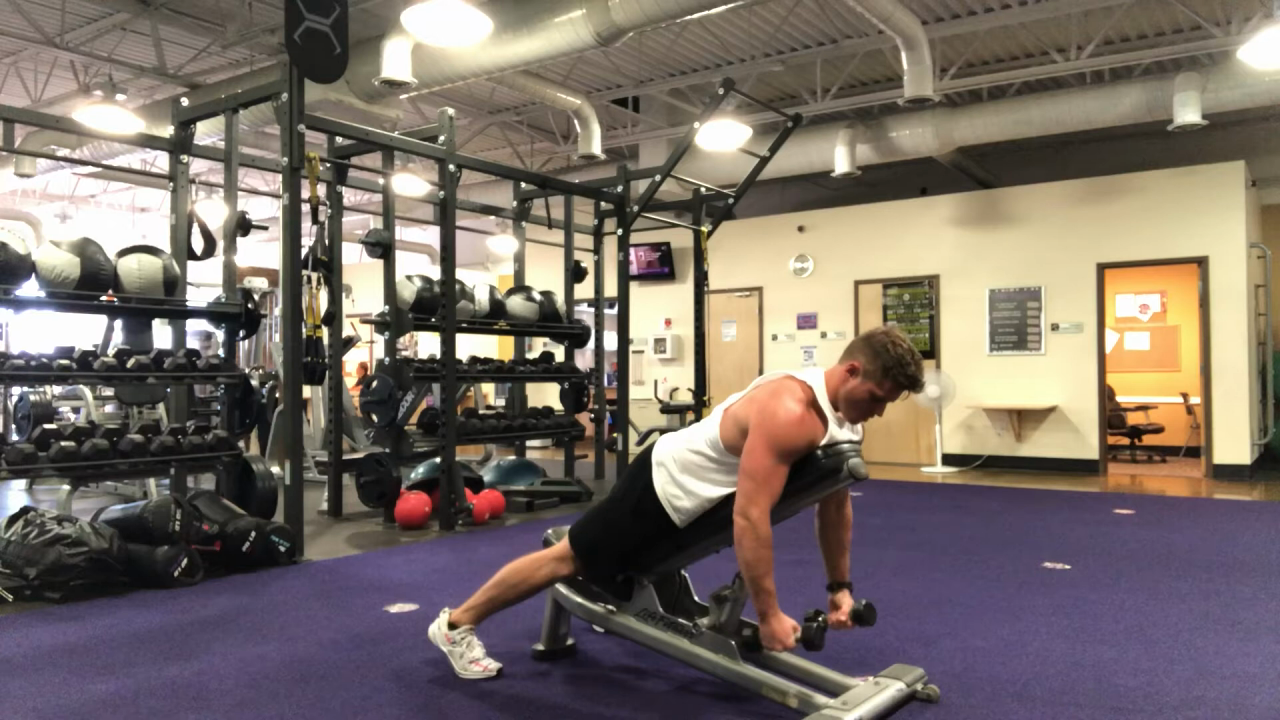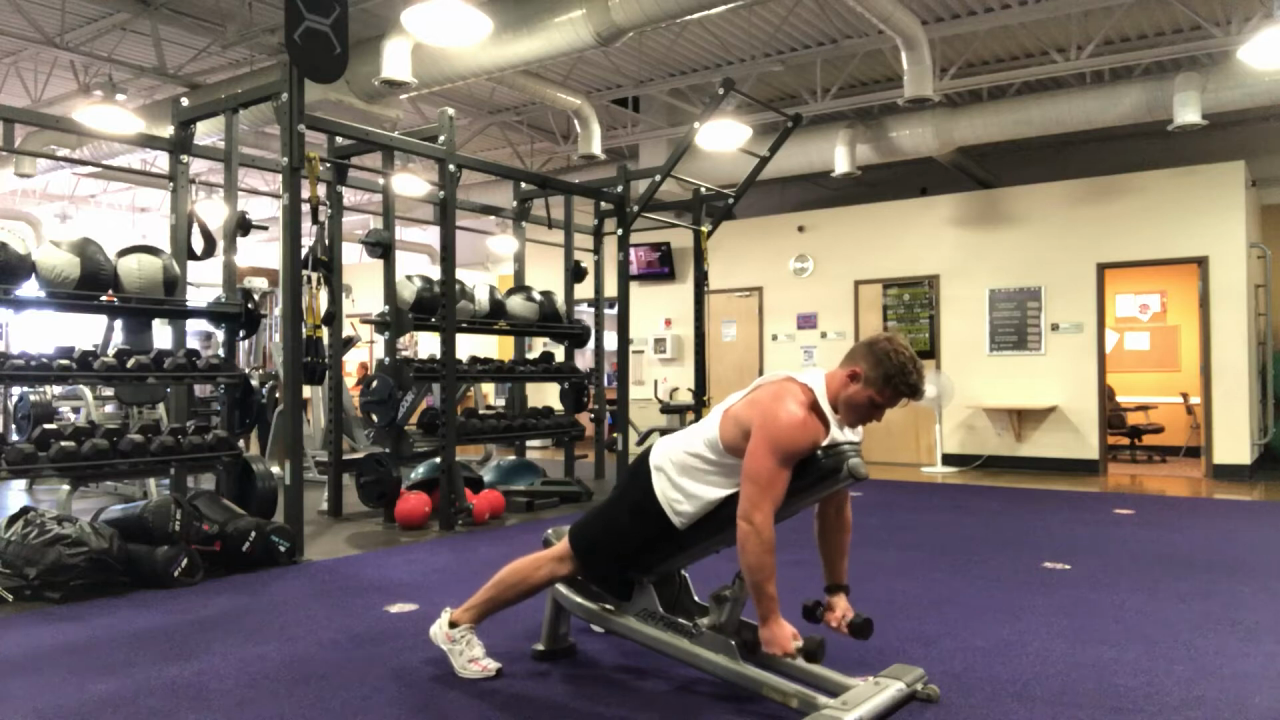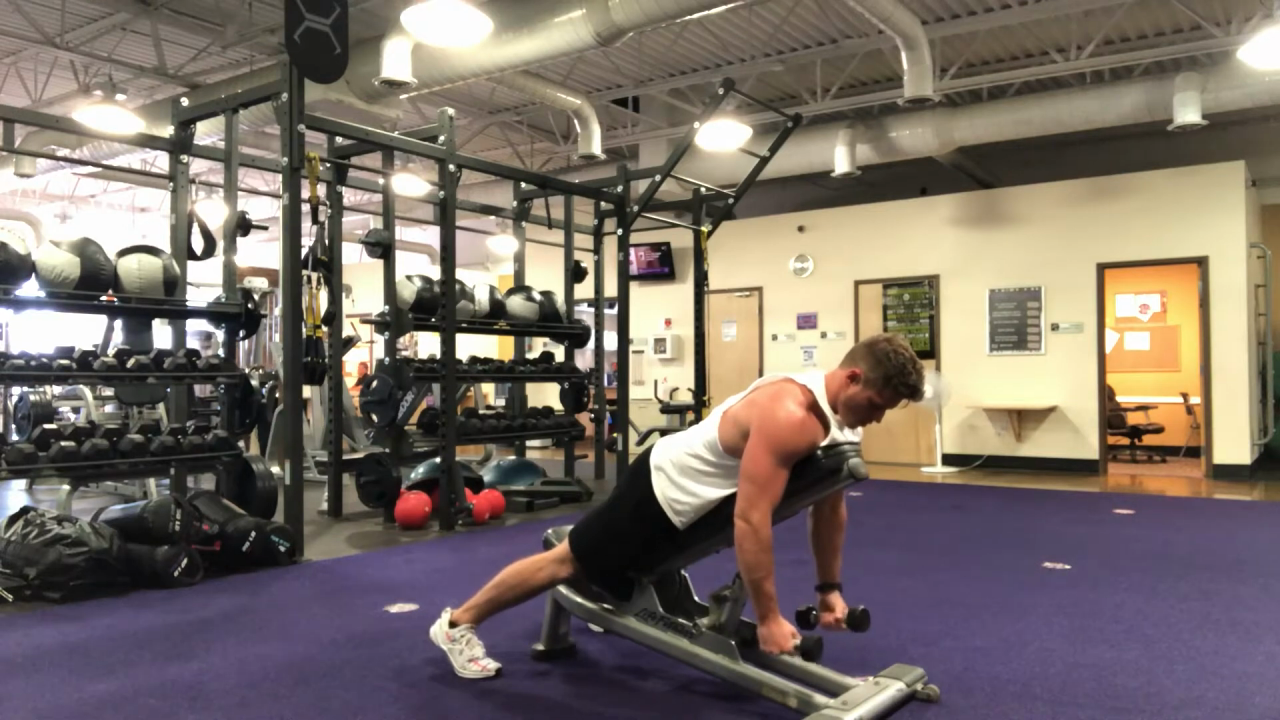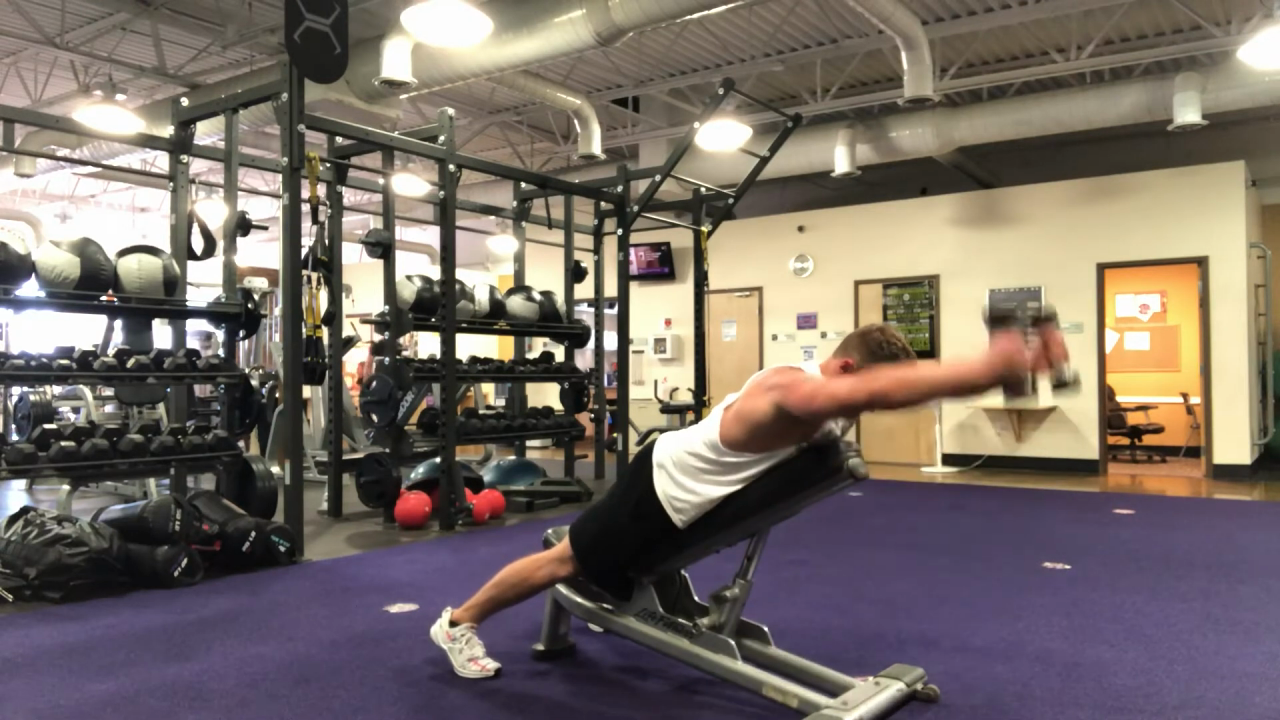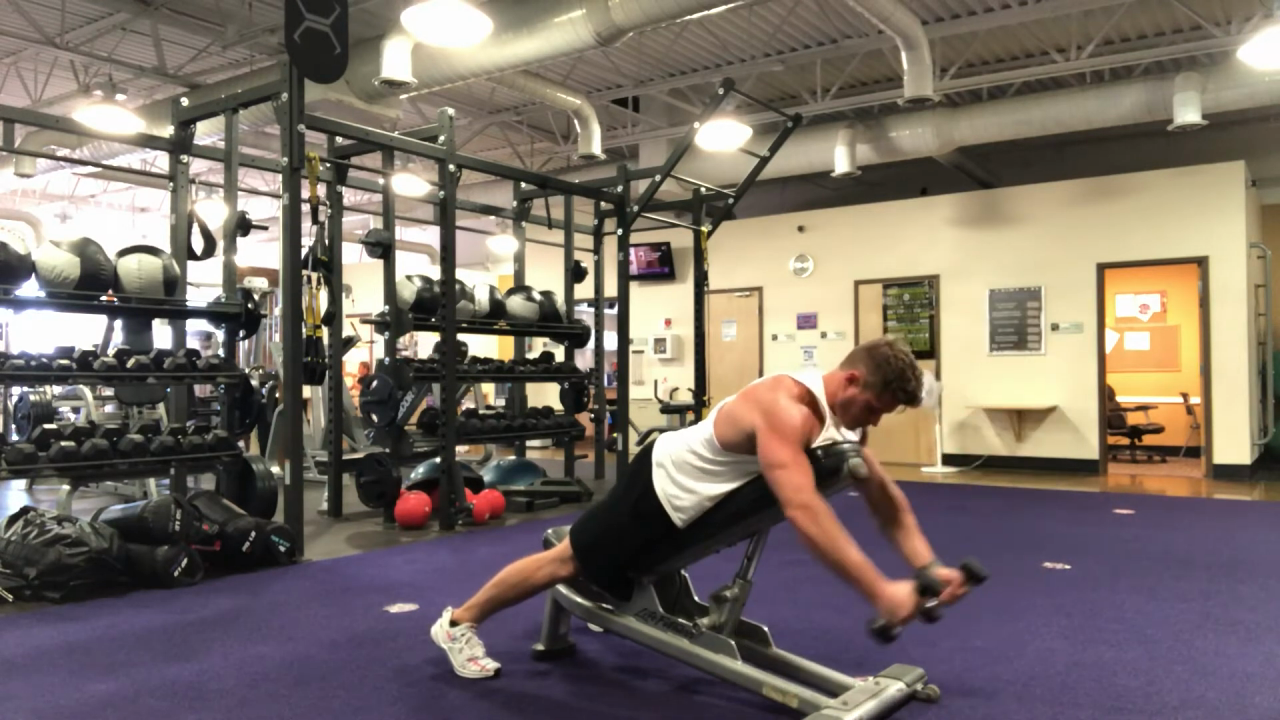
dt=1s
person 1, frame 1
left shoulder: (844, 415)
right shoulder: (790, 413)
left elbow: (835, 506)
right elbow: (749, 517)
left wrist: (840, 586)
right wrist: (769, 615)
left hip: (693, 493)
right hip: (665, 487)
right knee: (572, 557)
right ankle: (457, 625)
person 1, frame 2
left shoulder: (843, 416)
right shoulder: (791, 416)
left elbow: (835, 509)
right elbow: (753, 521)
left wrist: (838, 590)
right wrist: (770, 620)
left hip: (694, 496)
right hip: (665, 489)
right knee: (569, 557)
right ankle: (458, 624)
person 1, frame 3
left shoulder: (840, 414)
right shoulder: (790, 416)
left elbow: (829, 507)
right elbow: (751, 519)
left wrist: (829, 587)
right wrist: (768, 618)
left hip: (690, 500)
right hip: (663, 492)
right knee: (568, 561)
right ankle: (458, 624)
person 1, frame 4
left shoulder: (834, 394)
right shoulder: (793, 392)
left elbow: (922, 383)
right elbow: (875, 387)
left wrist: (1018, 360)
right wrist: (992, 364)
left hip: (696, 499)
right hip: (664, 489)
left knee: (614, 567)
right knee: (568, 561)
right ankle: (459, 624)
person 1, frame 5
left shoulder: (842, 411)
right shoulder: (787, 408)
left elbow: (882, 492)
right elbow: (803, 508)
left wrist: (928, 566)
right wrist: (882, 590)
left hip: (698, 501)
right hip: (664, 488)
right knee: (571, 560)
right ankle: (459, 623)
